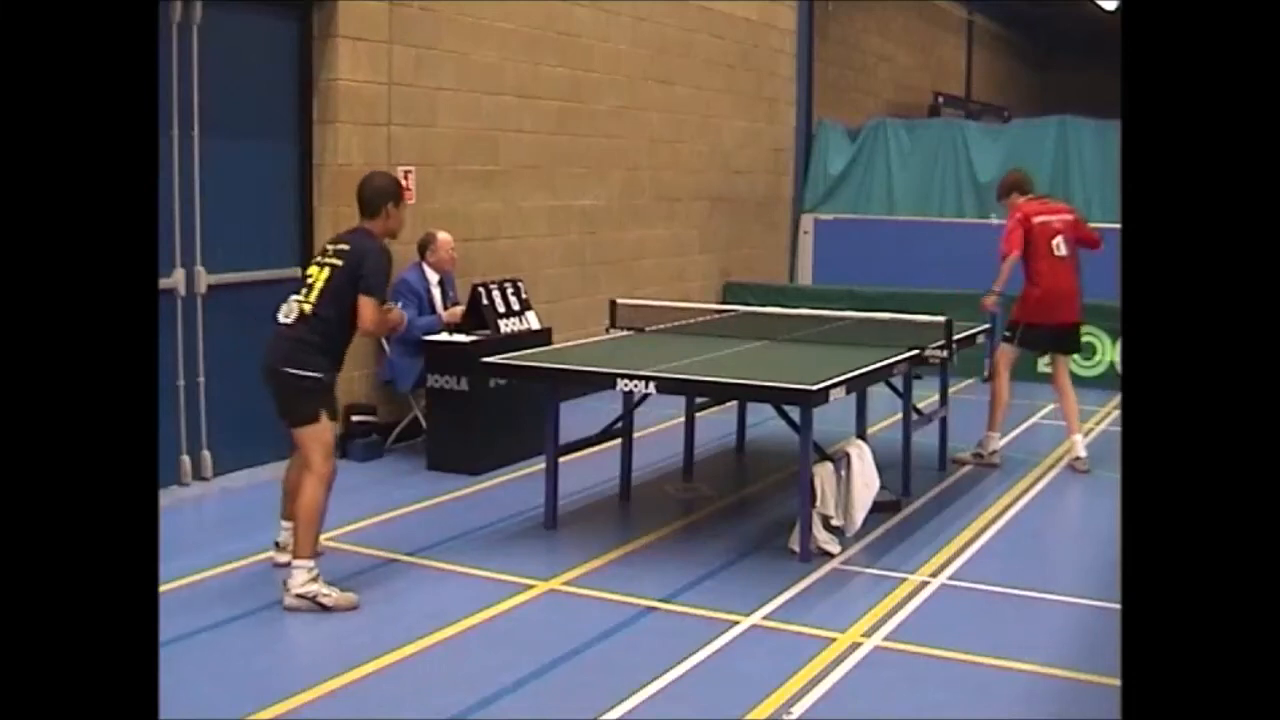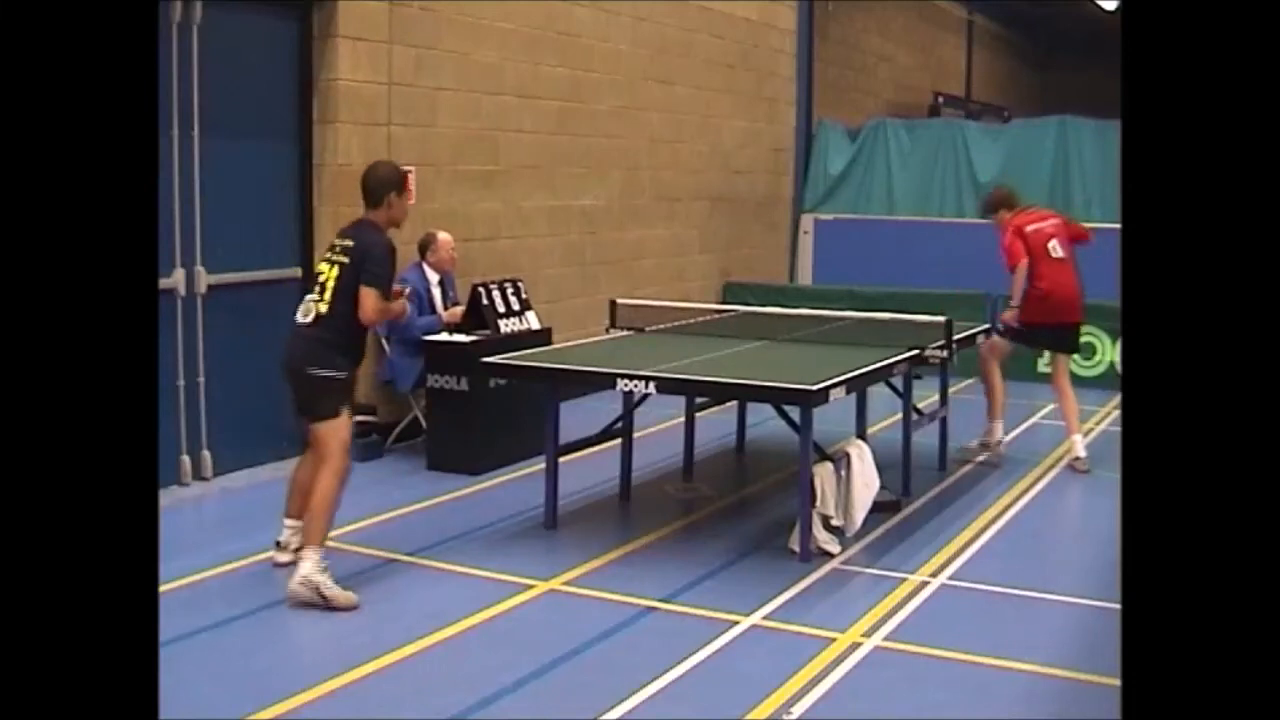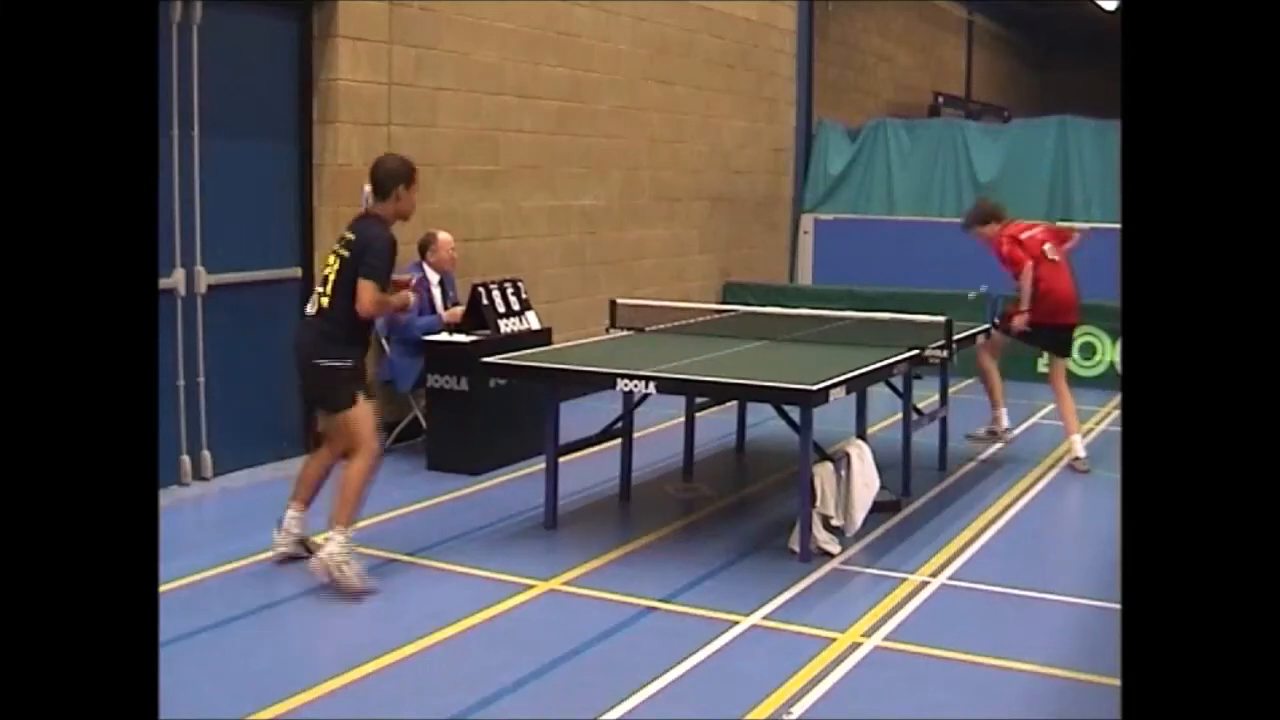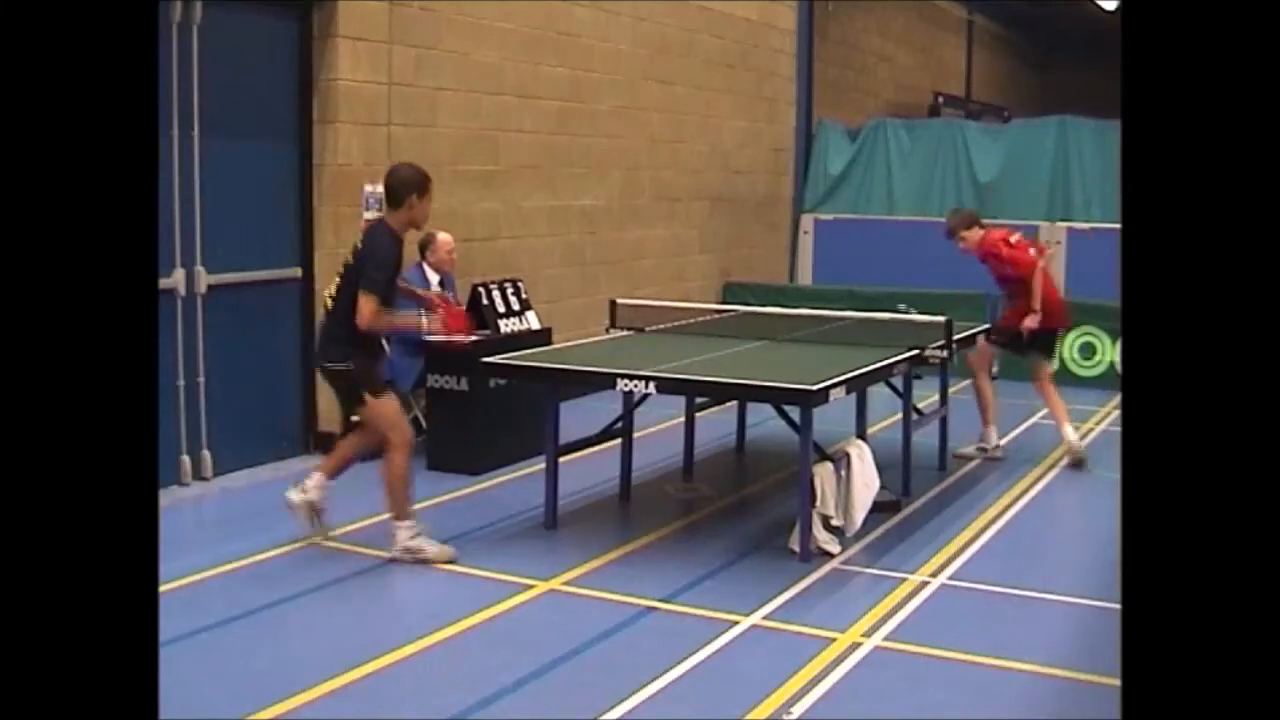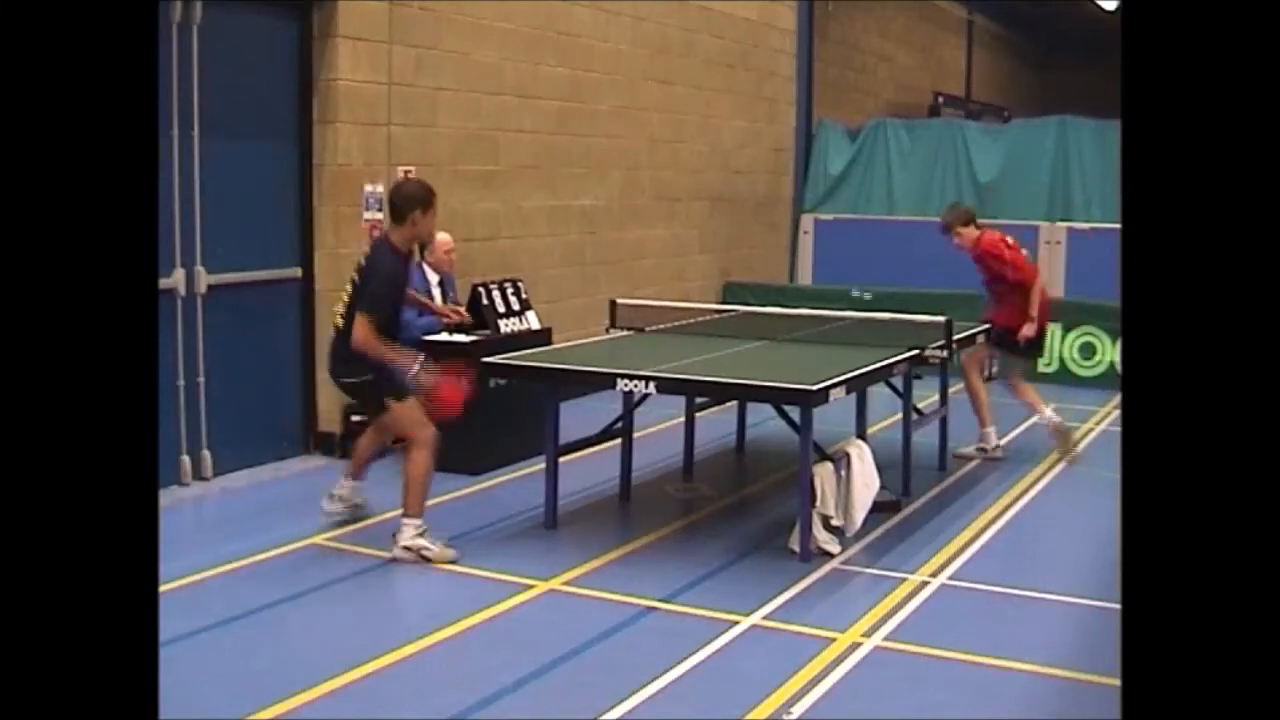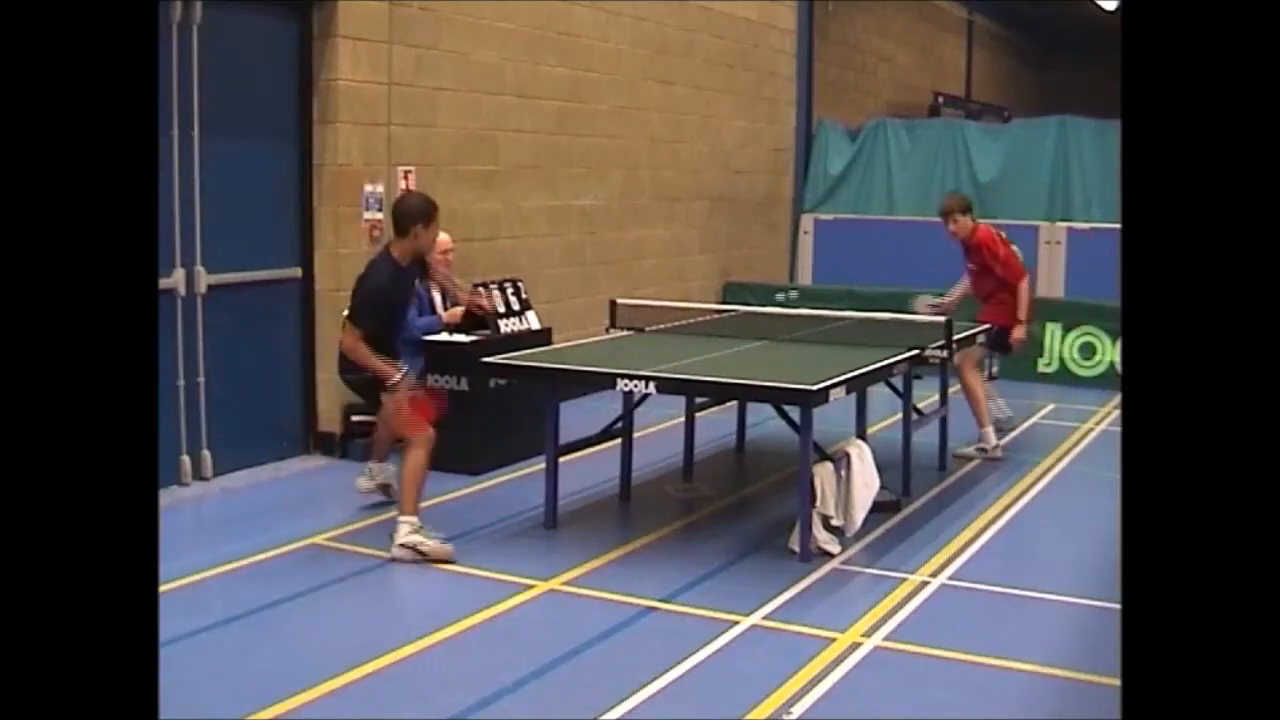
dt=0.1s
person 1, frame 1
left shoulder: (340, 243)
right shoulder: (374, 253)
right elbow: (368, 324)
left wrist: (379, 310)
right wrist: (395, 319)
left hip: (284, 357)
right hip: (307, 366)
left knee: (305, 454)
right knee: (320, 468)
left ankle: (287, 539)
right ankle: (303, 581)
person 1, frame 2
left shoulder: (347, 236)
right shoulder: (378, 245)
right elbow: (368, 314)
left wrist: (385, 296)
right wrist: (398, 308)
left hip: (304, 355)
right hip: (326, 364)
left knee: (317, 451)
right knee: (335, 462)
left ankle: (290, 539)
right ankle: (310, 571)
person 1, frame 3
left shoulder: (363, 228)
right shoulder: (377, 239)
right elbow: (367, 306)
left wrist: (393, 291)
right wrist: (401, 300)
left hip: (321, 350)
right hip: (334, 354)
left knee: (336, 444)
right knee: (367, 450)
left ankle: (289, 532)
right ankle: (334, 547)
person 1, frame 4
left shoulder: (380, 232)
right shoulder: (384, 246)
right elbow: (367, 318)
right wrist: (416, 323)
left hip: (343, 351)
right hip: (347, 356)
left knee: (374, 431)
right knee: (400, 438)
left ankle: (310, 490)
right ankle: (405, 536)
person 1, frame 5
left shoulder: (394, 247)
right shoulder: (384, 268)
right elbow: (362, 339)
right wrist: (413, 365)
left hip: (363, 366)
right hip: (359, 368)
left knee: (384, 425)
right knee: (424, 438)
left ankle: (345, 490)
right ankle: (411, 536)
person 1, frame 6
left shoulder: (405, 260)
right shoulder: (381, 281)
right elbow: (350, 343)
right wrist: (394, 376)
left hip: (378, 360)
right hip: (364, 367)
left knee: (398, 417)
right knee: (421, 436)
left ankle: (376, 473)
right ankle: (408, 534)
person 2, frame 1
left shoulder: (1020, 215)
right shoulder: (1067, 212)
left elbow: (1013, 255)
right elbow: (1095, 242)
left wrist: (995, 292)
left hip: (1039, 302)
right hip: (1069, 305)
left knee: (1001, 366)
right knee: (1061, 376)
left ankle: (989, 448)
right ankle: (1079, 451)
person 2, frame 2
left shoulder: (1013, 229)
right shoulder: (1053, 218)
left elbow: (1021, 264)
right elbow: (1084, 236)
left wrist: (1013, 305)
left hip: (1042, 301)
right hip: (1071, 305)
left knee: (988, 353)
right knee: (1061, 376)
left ankle: (994, 434)
right ankle: (1078, 451)
person 2, frame 3
left shoulder: (1003, 241)
right shoulder: (1033, 228)
left elbow: (1026, 267)
right elbow: (1072, 238)
left wrist: (1023, 310)
left hip: (1043, 310)
right hip: (1066, 308)
left knee: (985, 347)
right knee: (1058, 380)
left ankle: (999, 423)
right ankle: (1078, 452)
person 2, frame 4
left shoulder: (992, 246)
right shoulder: (1005, 235)
left elbow: (1034, 268)
right elbow: (1040, 259)
left wrist: (1034, 312)
left hip: (1033, 312)
right hip: (1053, 311)
left knee: (977, 361)
right knee: (1043, 380)
left ankle: (990, 441)
right ankle: (1071, 440)
person 2, frame 5
left shoulder: (989, 247)
right shoulder: (988, 242)
left elbow: (1032, 277)
right elbow: (1019, 275)
left wrist: (1032, 320)
left hip: (1017, 315)
right hip: (1013, 312)
left knee: (969, 362)
right knee: (1013, 378)
left ankle: (989, 442)
right ankle: (1053, 421)
person 2, frame 6
left shoulder: (986, 240)
right shoulder: (969, 238)
left elbow: (1021, 278)
left wrist: (1020, 322)
left hip: (1003, 312)
right hip: (996, 309)
left knee: (962, 364)
right knee: (969, 363)
left ankle: (989, 443)
